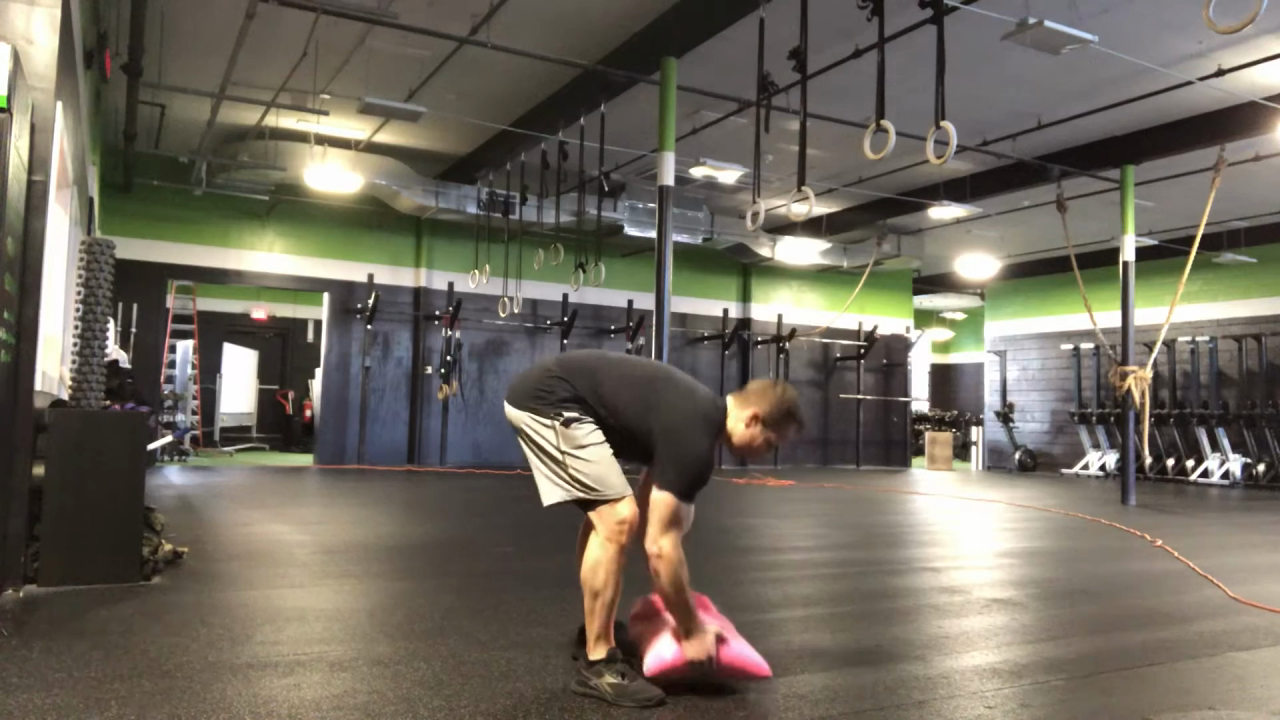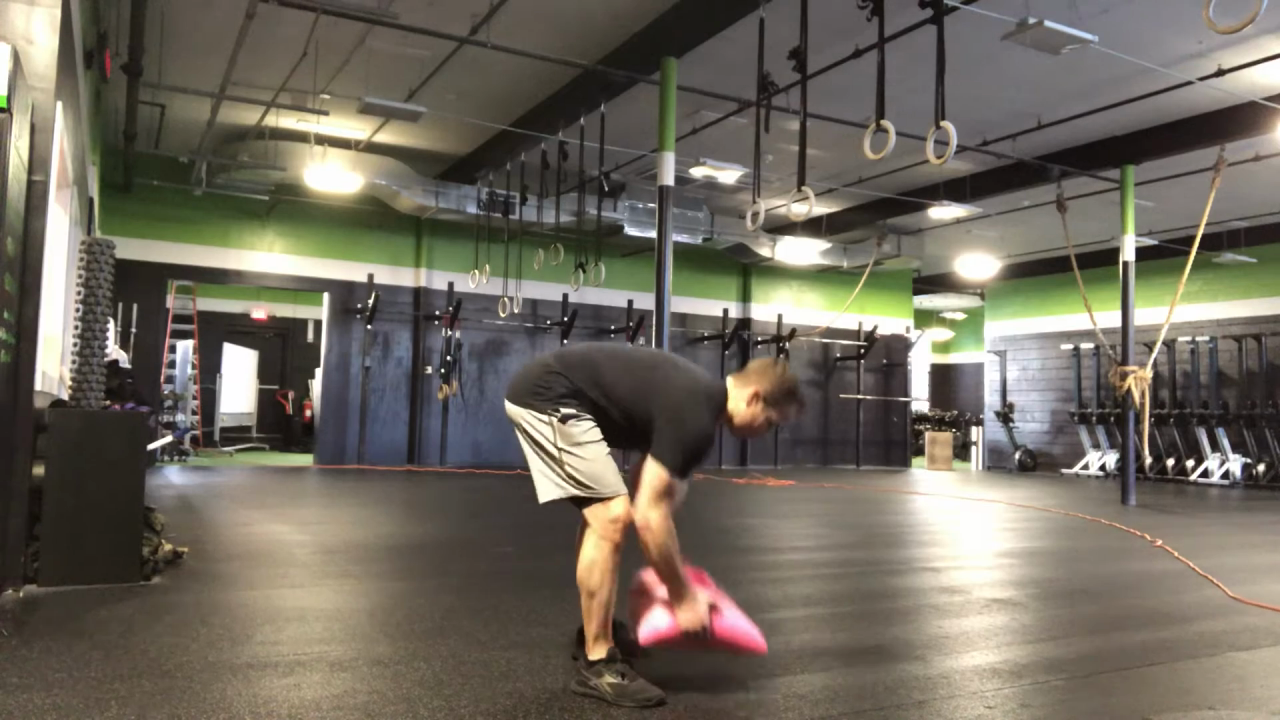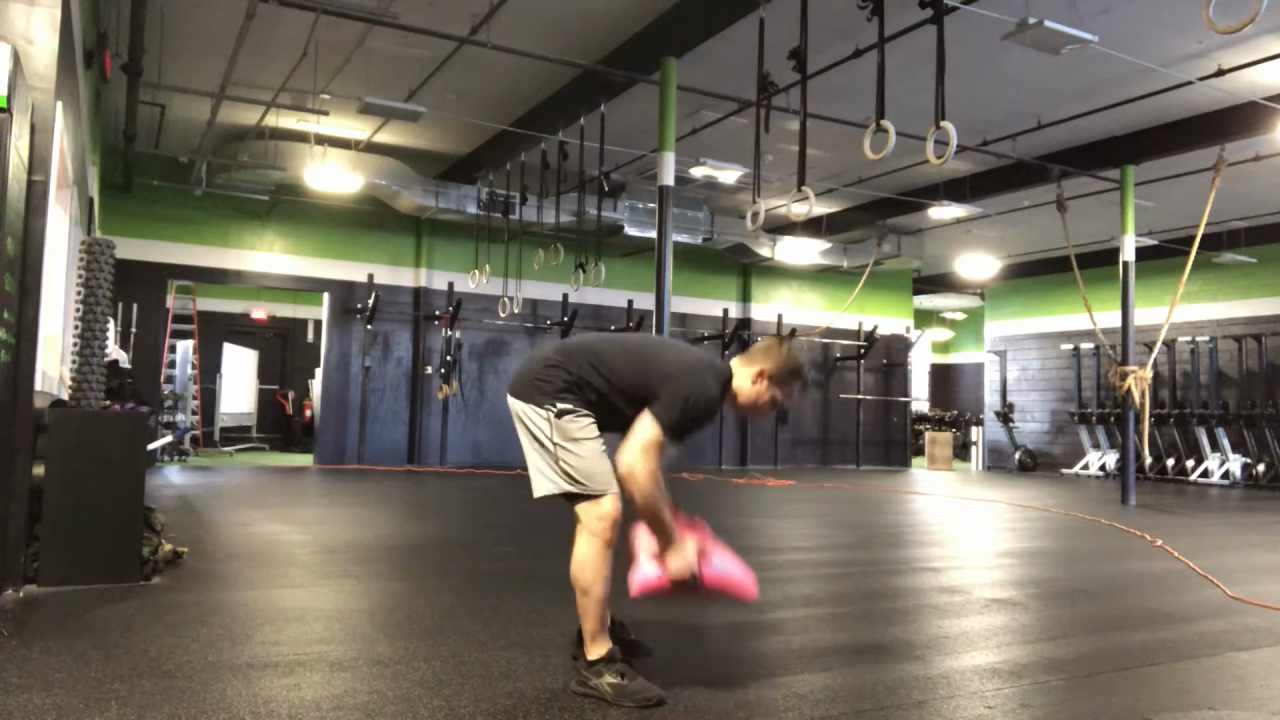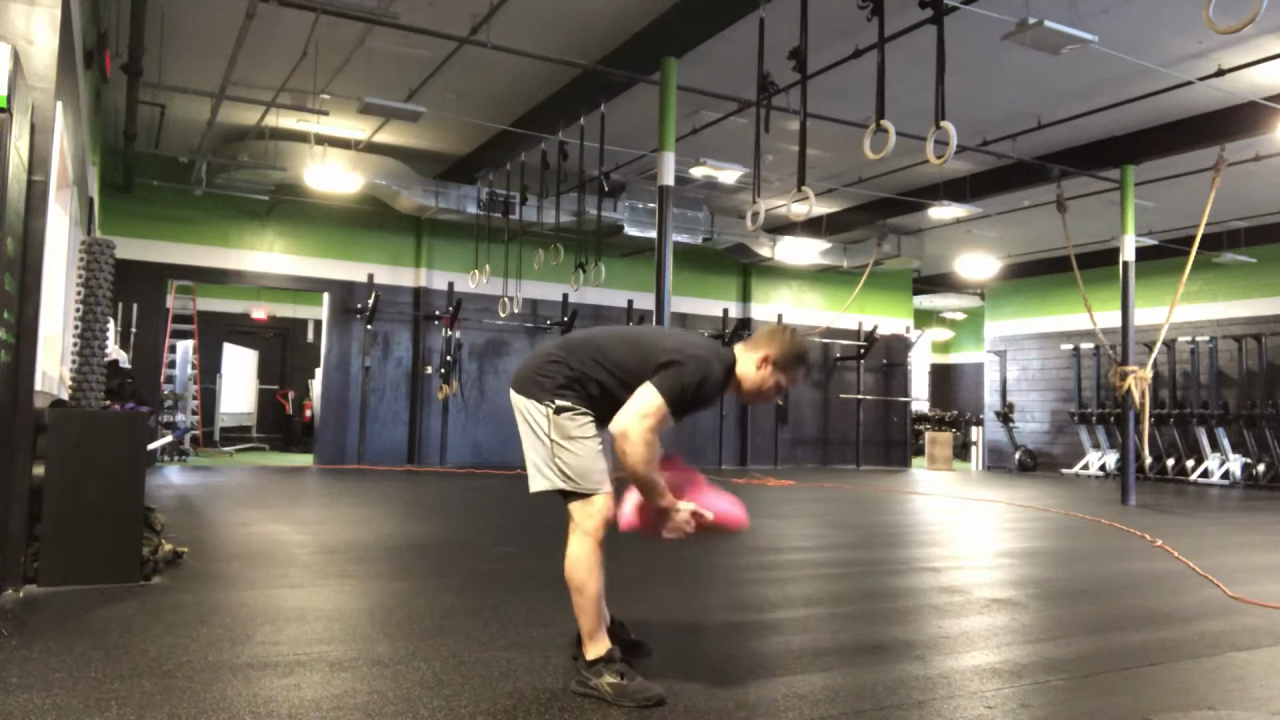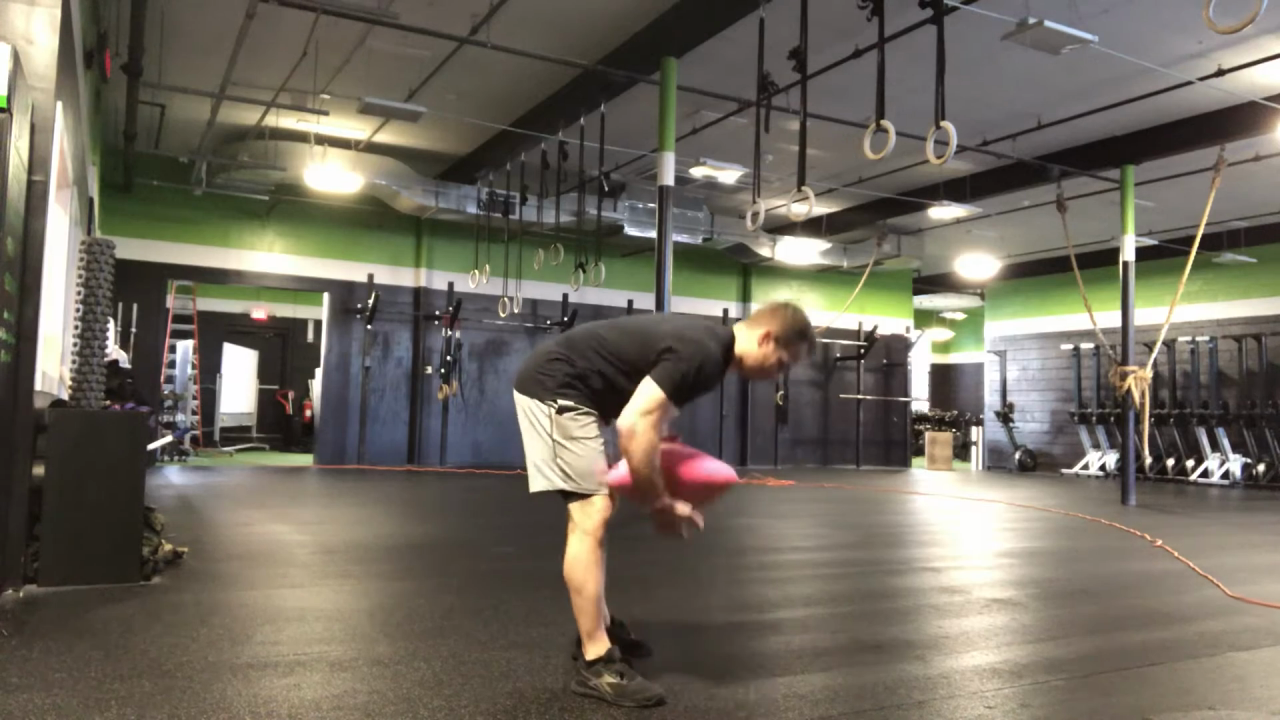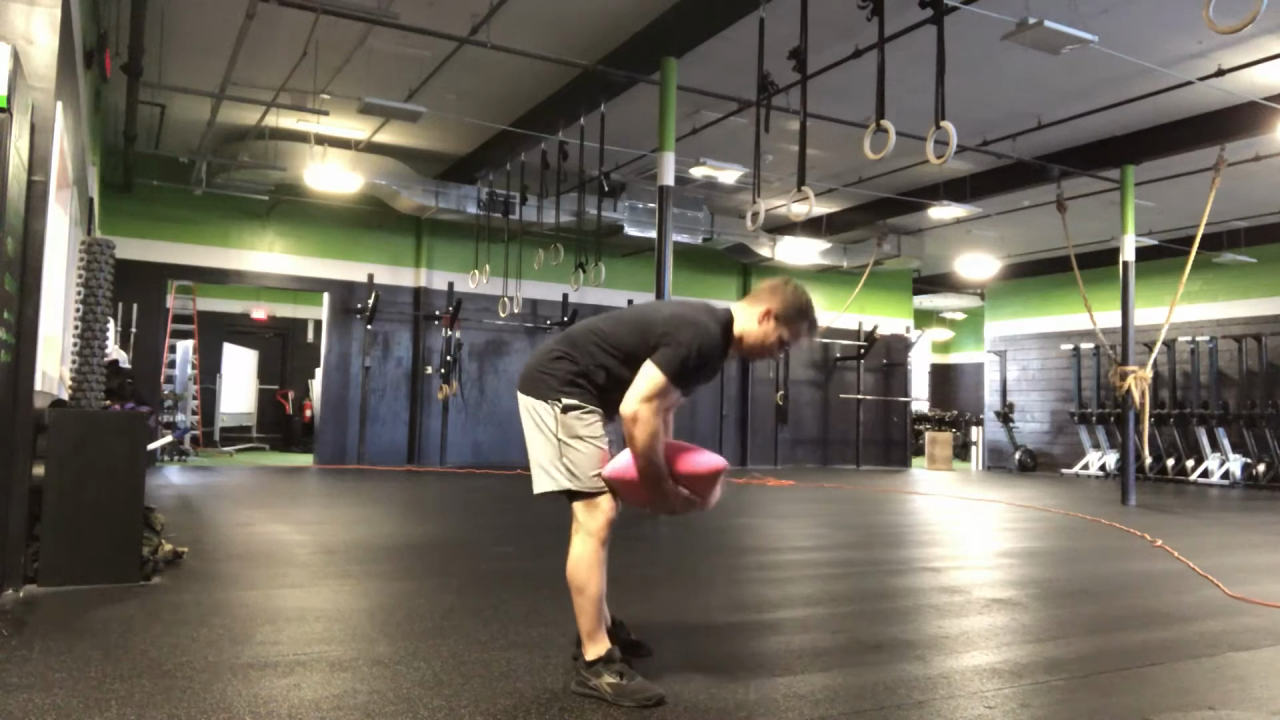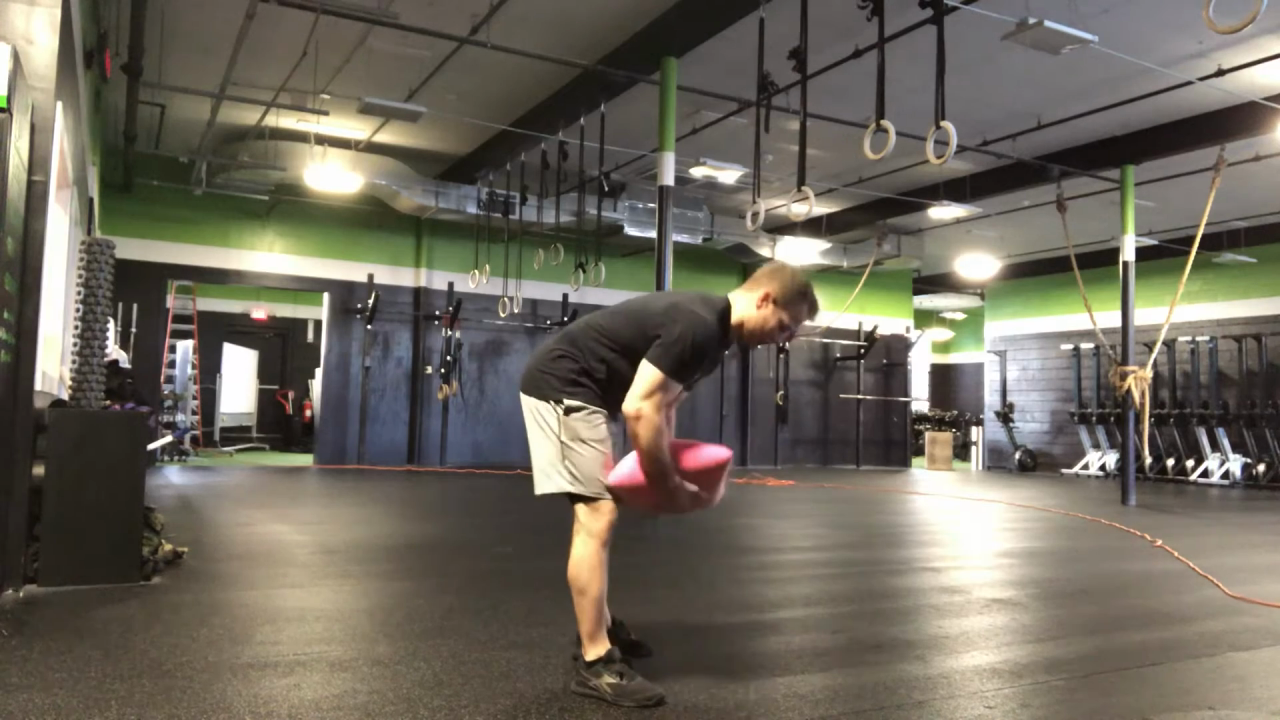
dt=0.1s
person 1, frame 1
left shoulder: (703, 414)
right shoulder: (694, 437)
left elbow: (653, 514)
right elbow: (661, 546)
left wrist: (669, 600)
right wrist: (692, 632)
left hip: (540, 392)
right hip: (547, 401)
left knee: (604, 514)
right knee: (617, 520)
left ankle: (596, 633)
right ankle: (597, 664)
person 1, frame 2
left shoulder: (699, 393)
right shoulder: (696, 414)
left elbow: (648, 498)
right elbow: (649, 515)
left wrist: (653, 569)
right wrist: (684, 601)
left hip: (543, 391)
right hip: (549, 397)
left knee: (599, 514)
right knee: (609, 517)
left ankle: (596, 632)
right ankle: (598, 664)
person 1, frame 3
left shoulder: (703, 375)
right shoulder: (701, 391)
left elbow: (642, 454)
right elbow: (632, 463)
left wrist: (667, 535)
right wrist: (673, 545)
left hip: (544, 386)
right hip: (549, 392)
left knee: (596, 511)
right knee: (602, 516)
left ankle: (598, 630)
right ankle: (597, 663)
person 1, frame 4
left shoulder: (705, 362)
right shoulder: (703, 371)
left elbow: (643, 423)
right elbow: (628, 429)
left wrist: (659, 493)
right wrist: (666, 507)
left hip: (553, 387)
right hip: (551, 388)
left knee: (592, 513)
right knee: (592, 514)
left ankle: (598, 629)
right ankle: (596, 663)
person 1, frame 5
left shoulder: (707, 344)
right shoulder: (702, 354)
left elbow: (649, 418)
right elbow: (634, 427)
right wrist: (663, 505)
left hip: (557, 386)
right hip: (554, 387)
left knee: (592, 511)
right knee: (591, 515)
left ankle: (598, 628)
right ankle: (596, 663)
person 1, frame 6
left shoulder: (710, 336)
right shoulder: (700, 336)
left elbow: (659, 407)
right elbow: (638, 413)
left wrist: (662, 476)
right wrist: (665, 490)
left hip: (569, 388)
right hip: (559, 386)
left knee: (598, 511)
right knee: (595, 515)
left ankle: (599, 628)
right ankle: (596, 664)
person 1, frame 7
left shoulder: (711, 328)
right shoulder: (698, 326)
left elbow: (661, 402)
right elbow: (640, 410)
left wrist: (669, 470)
right wrist: (671, 487)
left hip: (572, 388)
right hip: (560, 387)
left knee: (599, 511)
right knee: (597, 516)
left ankle: (600, 627)
right ankle: (596, 663)
